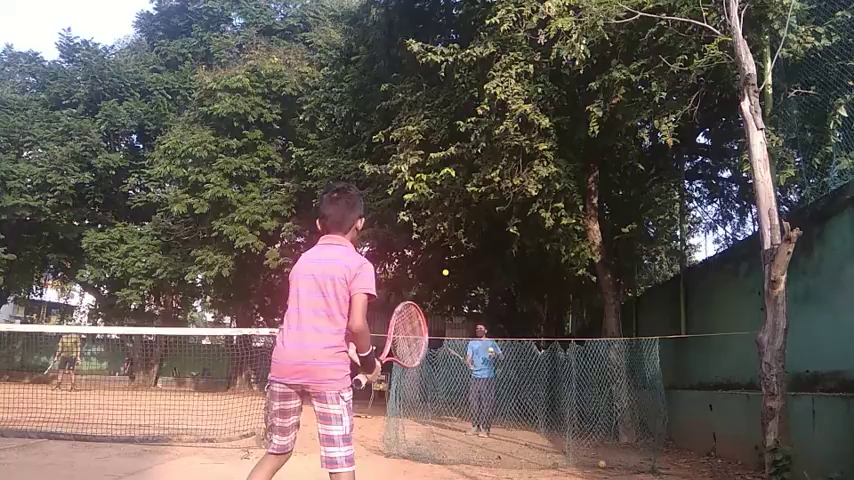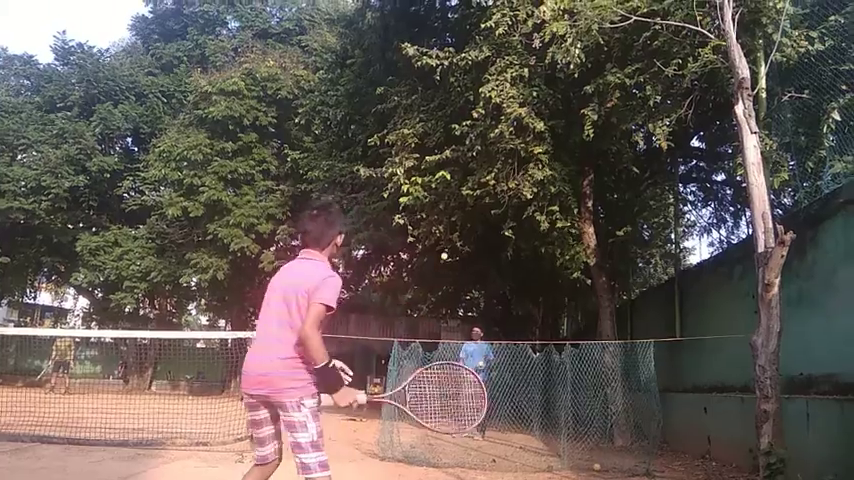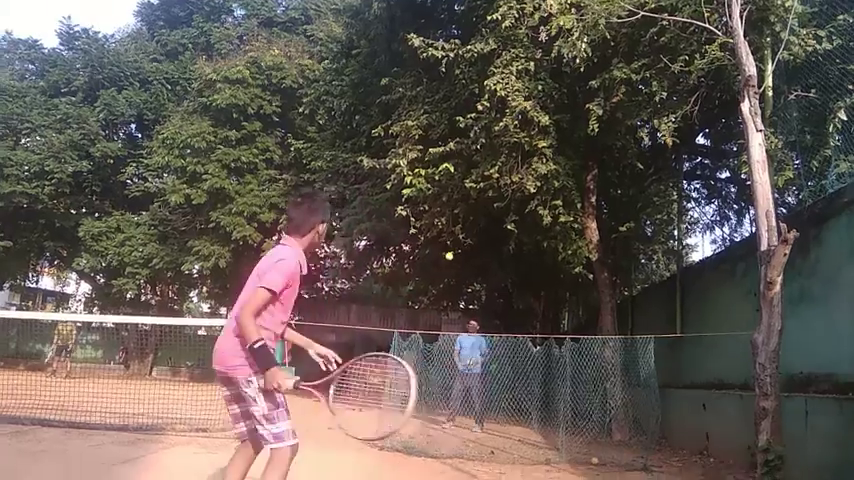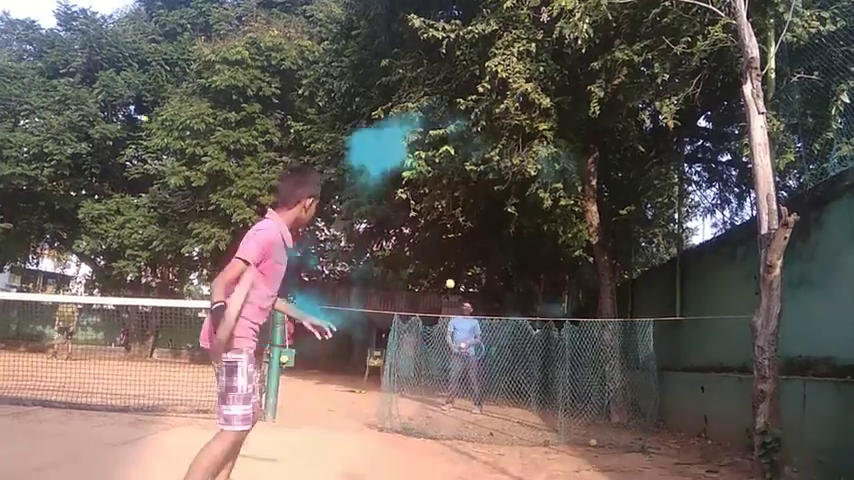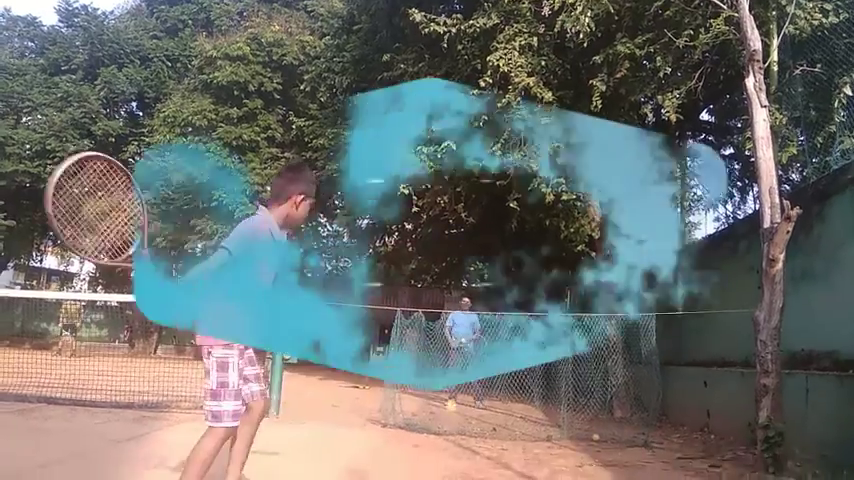
dt=0.2s
person 1, frame 1
left shoulder: (302, 260)
right shoulder: (360, 265)
right elbow: (356, 324)
right wrist: (369, 360)
left hip: (284, 365)
right hip: (327, 372)
left knee: (278, 451)
person 1, frame 2
left shoulder: (285, 271)
right shoulder: (329, 278)
right elbow: (306, 334)
left wrist: (322, 363)
right wrist: (334, 384)
left hip: (253, 378)
right hip: (289, 381)
person 1, frame 3
left shoulder: (279, 255)
right shoulder: (289, 262)
right elbow: (245, 315)
left wrist: (311, 347)
right wrist: (271, 368)
left hip: (232, 361)
right hip: (247, 361)
left knee: (253, 442)
right knee: (284, 446)
person 1, frame 4
left shoulder: (278, 236)
right shoulder: (267, 234)
right elbow: (222, 283)
left wrist: (304, 317)
right wrist: (223, 322)
left hip: (243, 339)
right hip: (228, 339)
left knee: (248, 415)
right knee: (235, 430)
person 1, frame 5
left shoulder: (274, 236)
right shoulder: (254, 229)
right elbow: (213, 268)
right hip: (223, 336)
left knee: (257, 404)
right knee: (223, 426)
